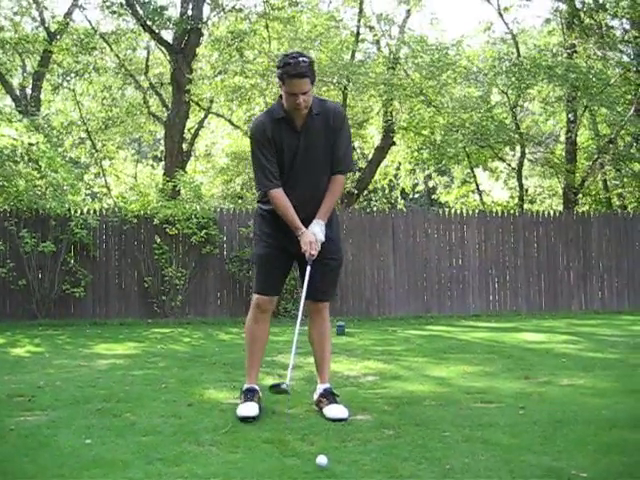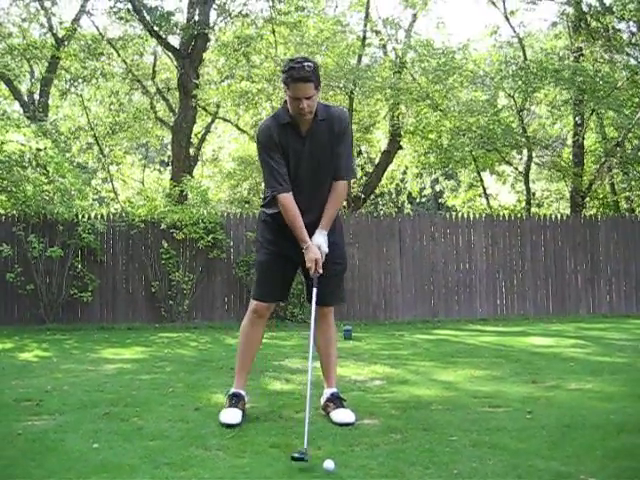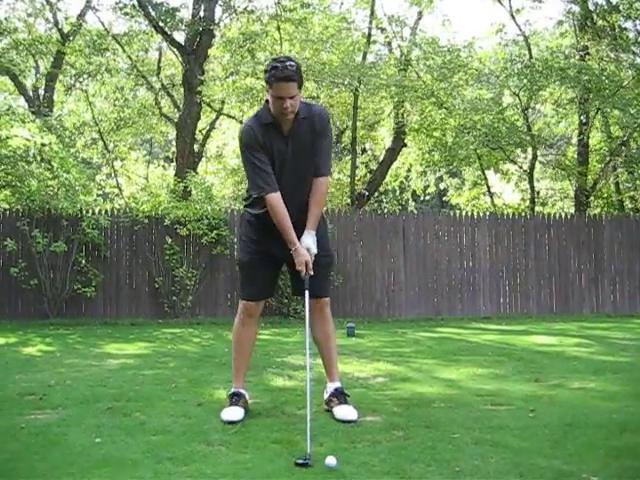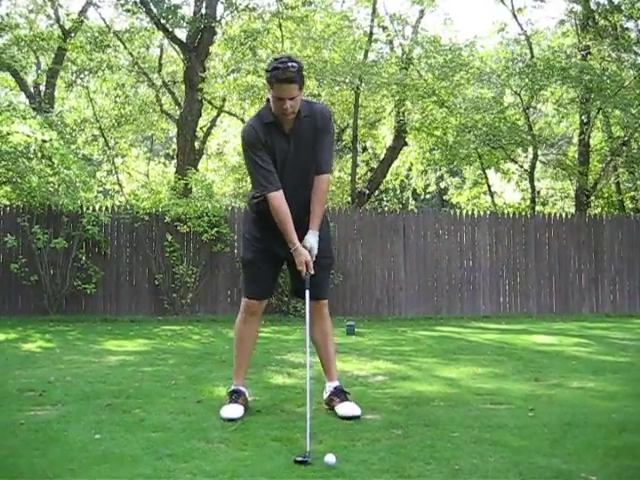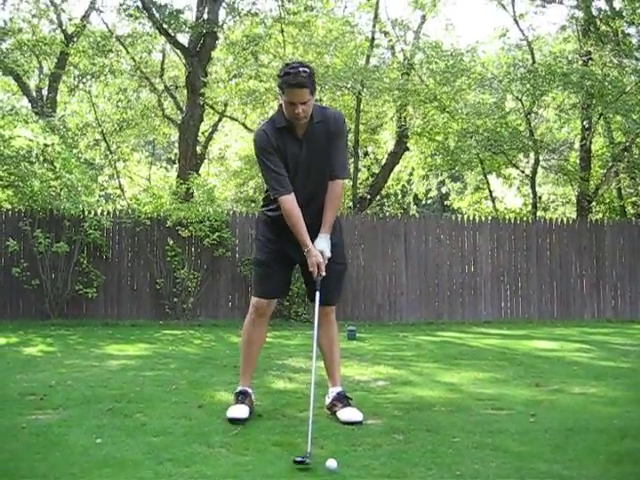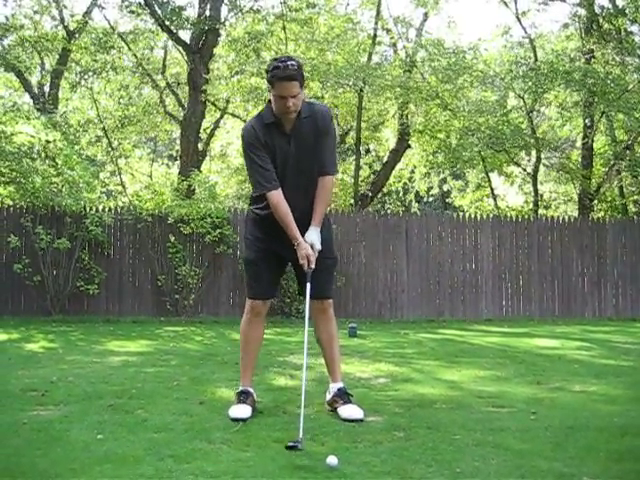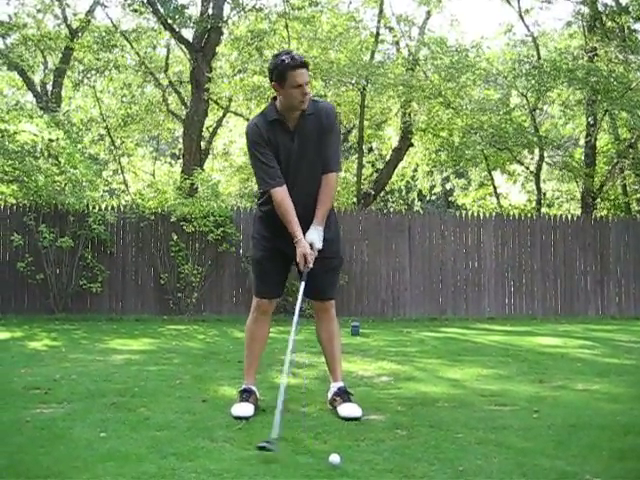
dt=0.3s
person 1, frame 1
left shoulder: (334, 116)
right shoulder: (264, 126)
left elbow: (340, 173)
right elbow: (271, 187)
left wrist: (318, 224)
right wrist: (300, 232)
left hip: (321, 224)
right hip: (275, 225)
left knee: (319, 307)
right knee: (262, 303)
left ankle: (324, 389)
right ankle: (250, 387)
person 1, frame 2
left shoulder: (338, 121)
right shoulder: (269, 131)
left elbow: (341, 181)
right elbow: (282, 193)
left wrist: (321, 234)
right wrist: (305, 244)
left hip: (324, 229)
right hip: (278, 230)
left knee: (325, 311)
right knee: (260, 308)
left ankle: (331, 393)
right ankle: (237, 392)
person 1, frame 3
left shoulder: (318, 118)
right shoulder: (252, 131)
left elbow: (321, 178)
right elbow: (270, 193)
left wrist: (309, 235)
right wrist: (294, 247)
left hip: (309, 224)
right hip: (262, 228)
left knee: (320, 304)
right knee: (249, 308)
left ankle: (334, 388)
right ankle: (238, 392)
person 1, frame 4
left shoulder: (320, 117)
right shoulder: (254, 131)
left elbow: (322, 177)
right elbow: (272, 192)
left wrist: (313, 233)
right wrist: (294, 246)
left hip: (312, 225)
right hip: (265, 227)
left knee: (319, 305)
right knee: (251, 306)
left ankle: (333, 387)
right ankle: (238, 389)
person 1, frame 5
left shoulder: (334, 122)
right shoulder: (266, 135)
left elbow: (336, 181)
right elbow: (284, 196)
left wrist: (323, 237)
right wrist: (307, 248)
left hip: (323, 230)
right hip: (277, 230)
left knee: (326, 311)
right knee: (260, 306)
left ankle: (336, 393)
right ankle: (244, 391)
person 1, frame 6
left shoulder: (321, 117)
right shoulder: (254, 131)
left elbow: (326, 176)
right elbow: (271, 191)
left wrist: (313, 231)
right wrist: (297, 242)
left hip: (313, 225)
right hip: (267, 228)
left knee: (323, 305)
right knee: (255, 306)
left ankle: (337, 389)
right ankle: (245, 390)
person 1, frame 7
left shoulder: (325, 115)
right shoulder: (258, 129)
left elbow: (330, 174)
right elbow: (276, 188)
left wrist: (315, 230)
right wrist: (297, 239)
left hip: (320, 225)
right hip: (273, 227)
left knee: (325, 305)
right knee: (262, 305)
left ankle: (337, 388)
right ankle: (248, 388)
